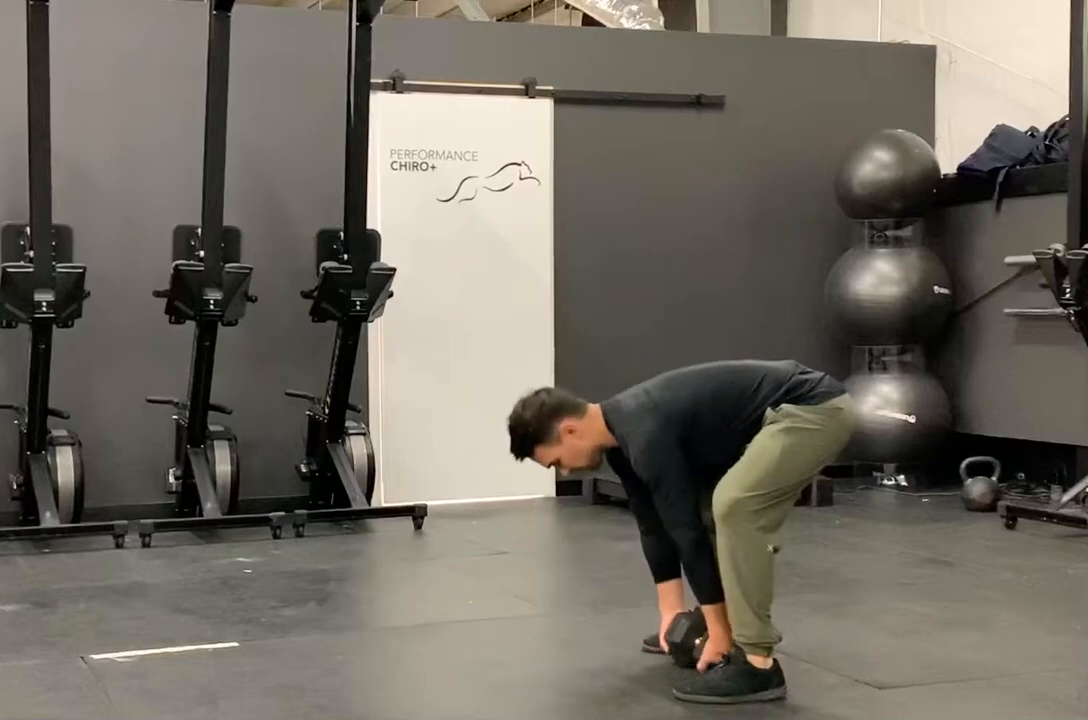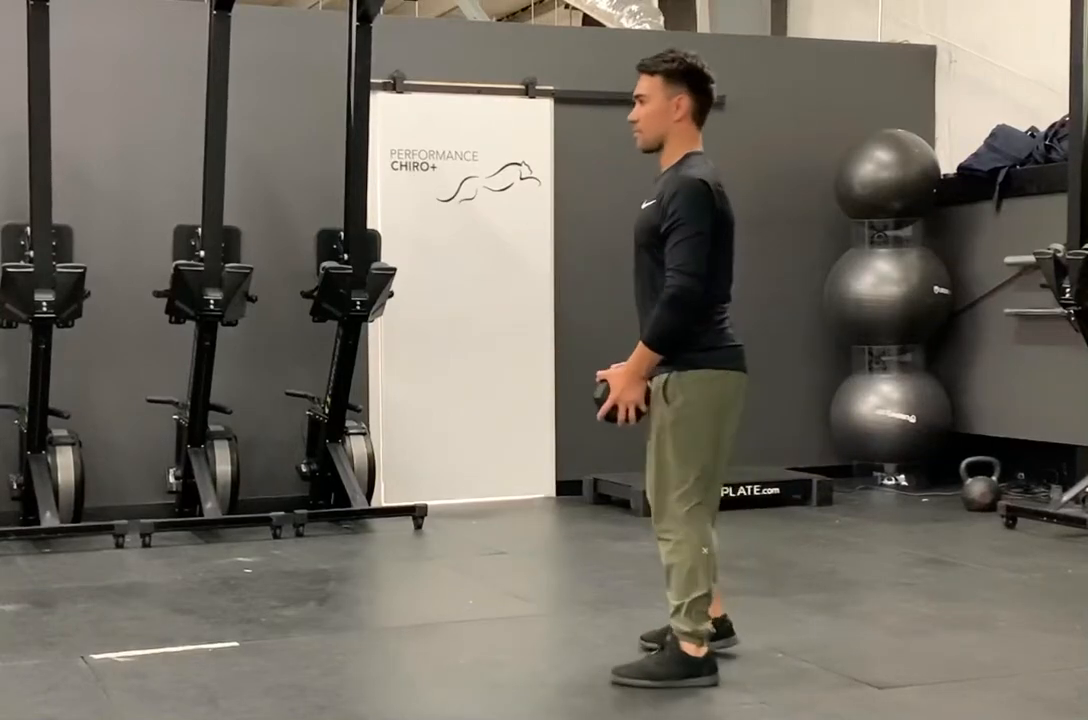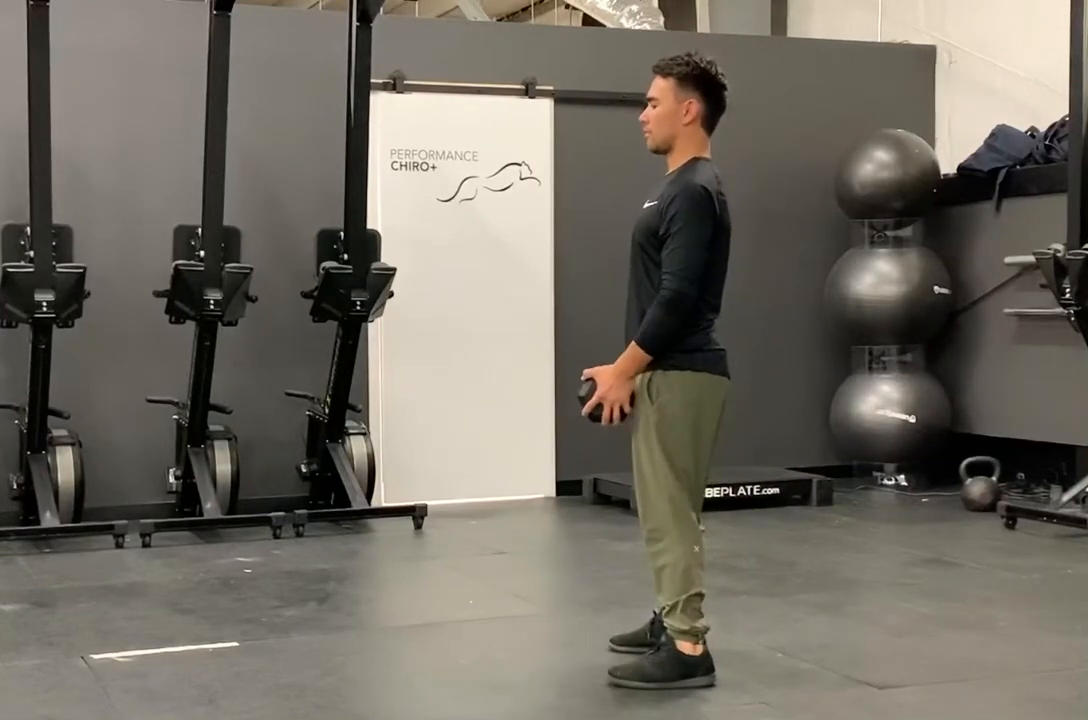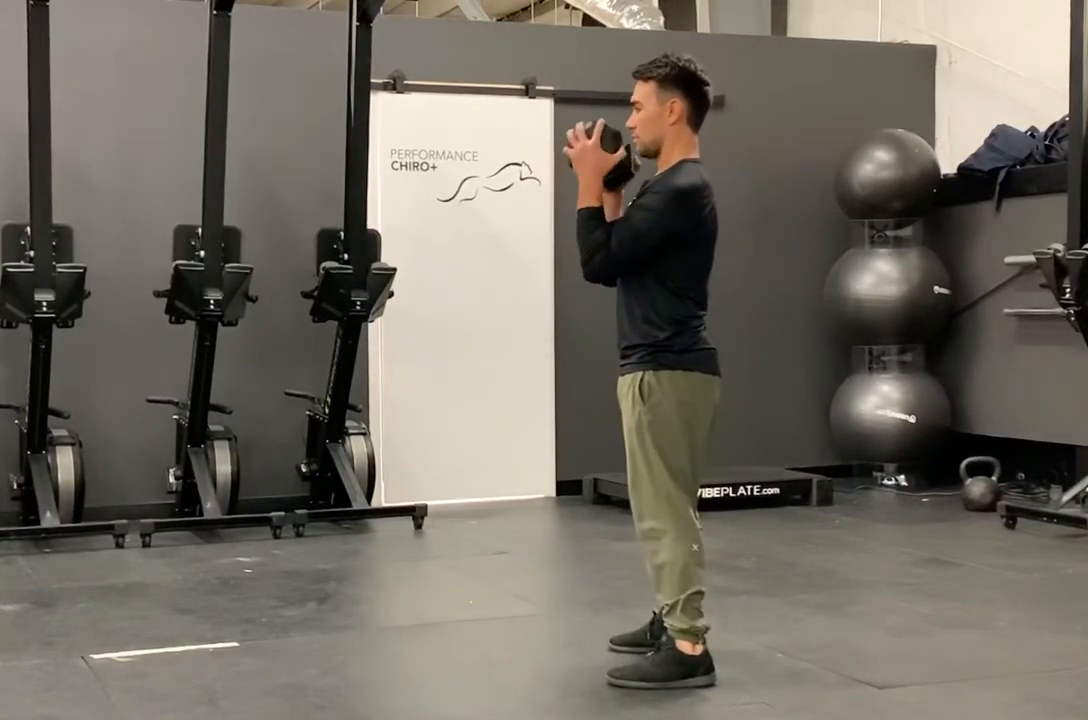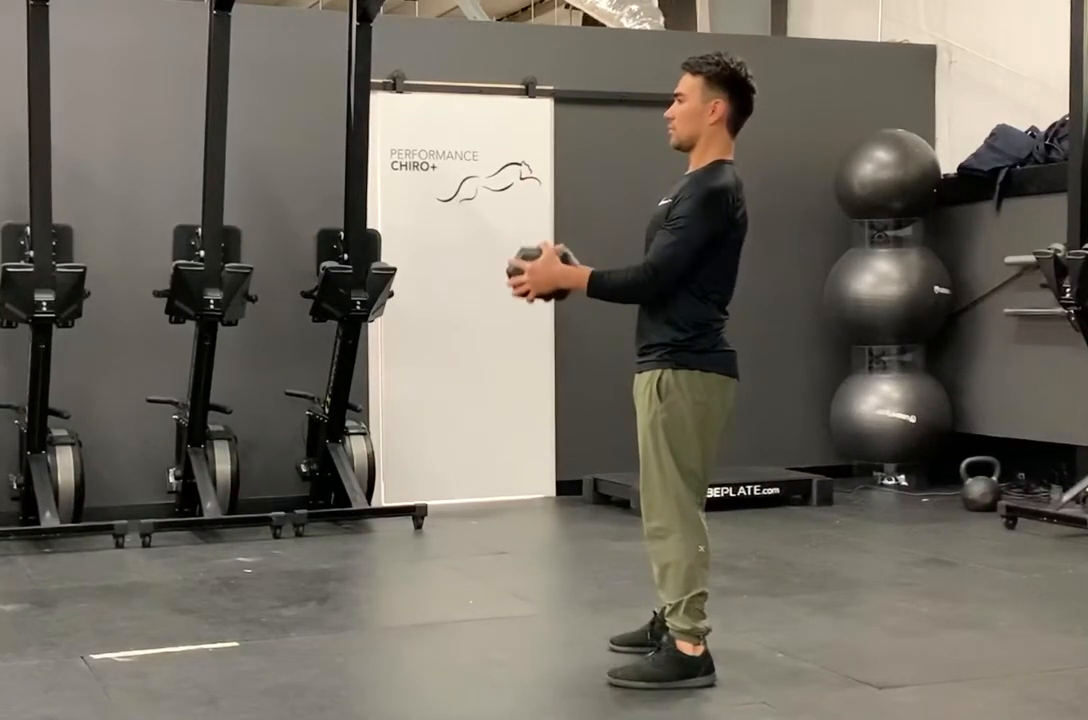
dt=1s
person 1, frame 1
left shoulder: (648, 437)
right shoulder: (622, 436)
left elbow: (691, 533)
right elbow: (656, 526)
left wrist: (718, 632)
right wrist: (670, 608)
left hip: (814, 410)
right hip: (787, 409)
right knee: (702, 500)
left ankle: (757, 663)
right ankle: (728, 631)
person 1, frame 2
left shoulder: (691, 186)
right shoulder: (681, 183)
left elbow: (684, 294)
left wrist: (633, 371)
right wrist: (644, 364)
left hip: (695, 372)
right hip: (692, 368)
left knee: (681, 506)
right knee: (681, 502)
left ankle: (691, 650)
right ankle: (708, 616)
person 1, frame 3
left shoulder: (694, 191)
right shoulder: (679, 186)
left elbow: (680, 298)
left wrist: (621, 372)
right wrist: (628, 366)
left hip: (678, 374)
right hip: (669, 370)
left knee: (669, 511)
right knee: (665, 508)
left ankle: (686, 649)
right ankle: (673, 620)
person 1, frame 4
left shoulder: (680, 189)
right shoulder: (669, 185)
left elbow: (597, 264)
right elbow: (617, 260)
left wrist: (590, 182)
right wrist: (603, 187)
left hip: (666, 370)
right hip: (658, 365)
left knee: (666, 509)
right knee: (661, 506)
left ankle: (687, 649)
right ankle: (673, 619)
person 1, frame 5
left shoulder: (713, 190)
right shoulder: (699, 186)
left elbow: (652, 280)
right elbow: (658, 280)
left wrist: (566, 279)
right wrist: (575, 272)
left hip: (684, 370)
right hip: (672, 364)
left knee: (674, 510)
right knee: (669, 506)
left ankle: (688, 649)
right ankle: (674, 620)
